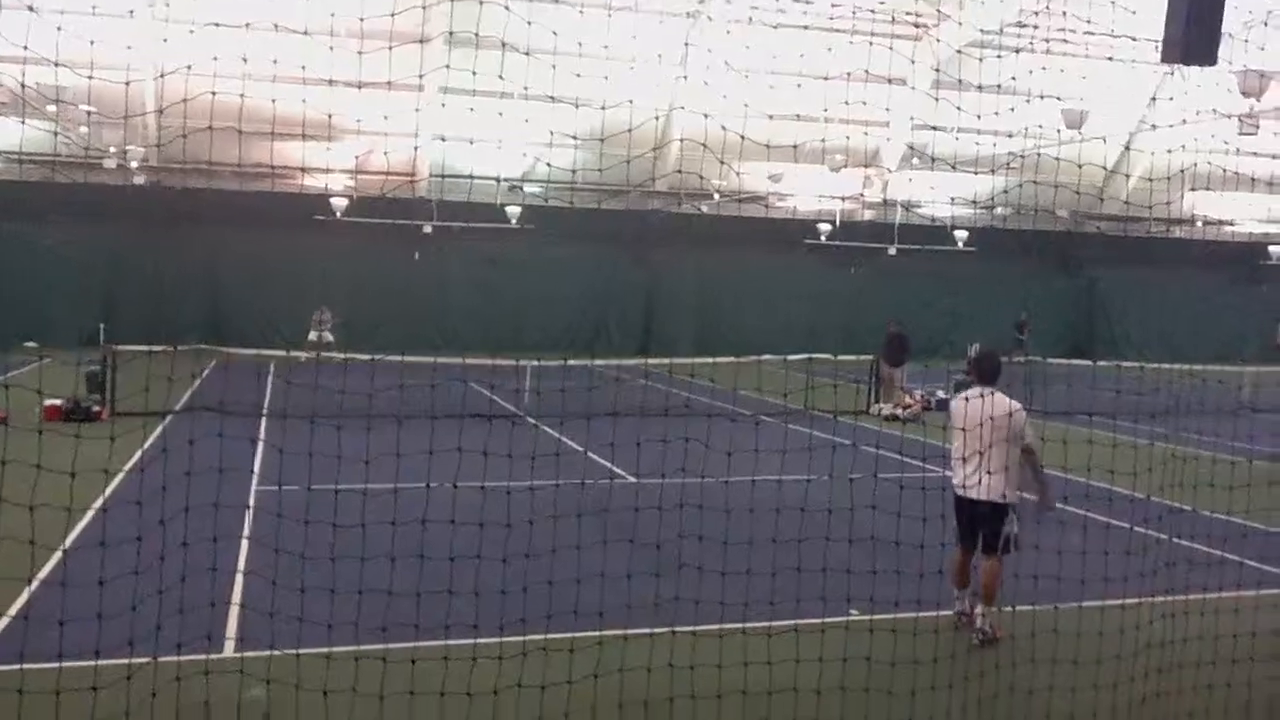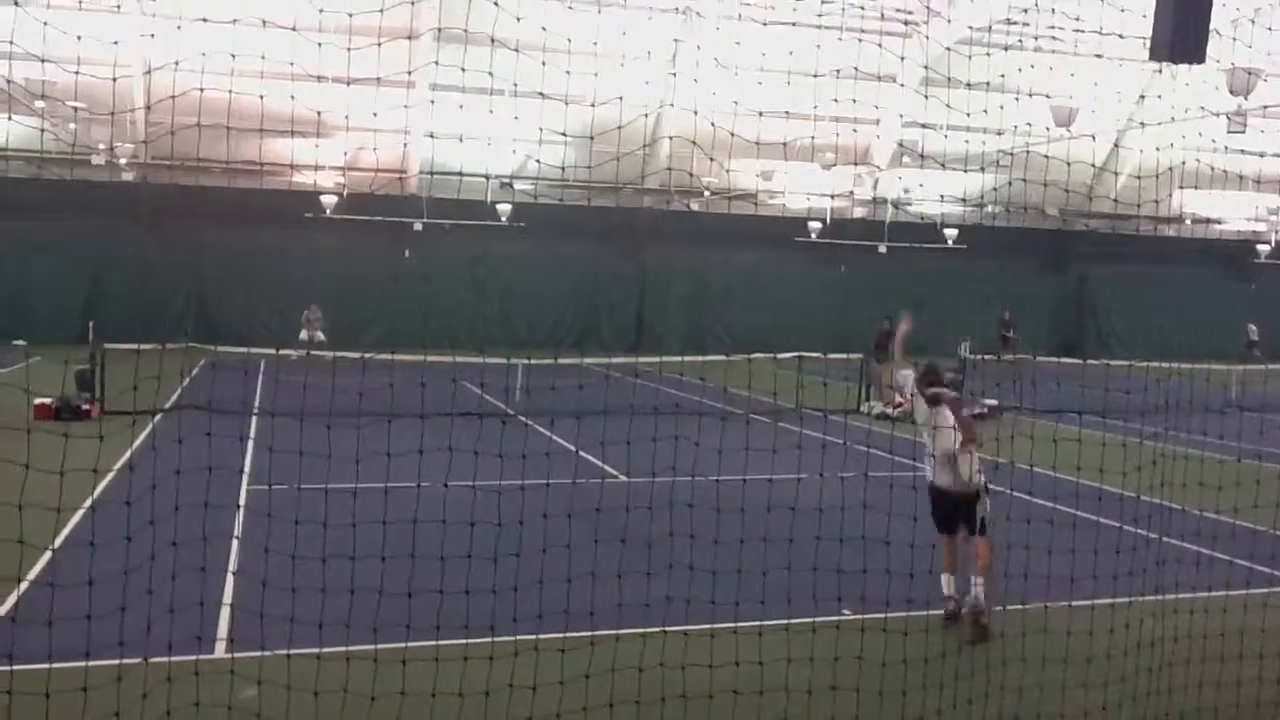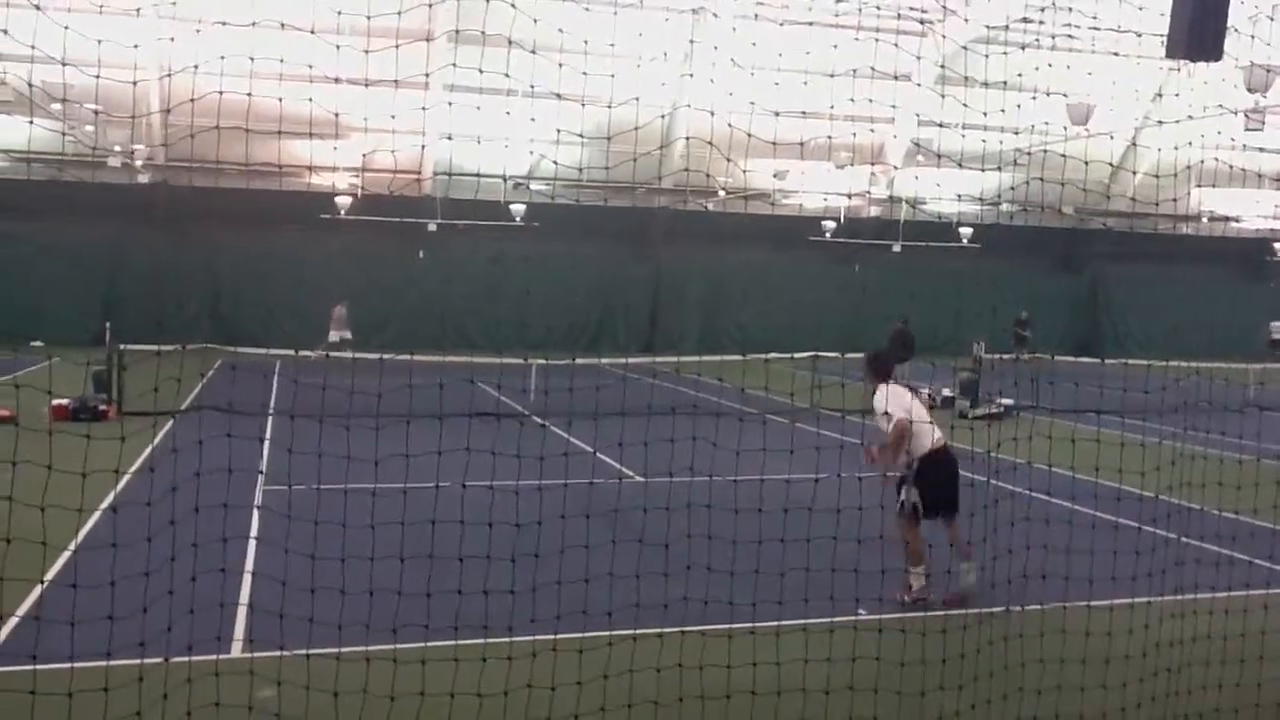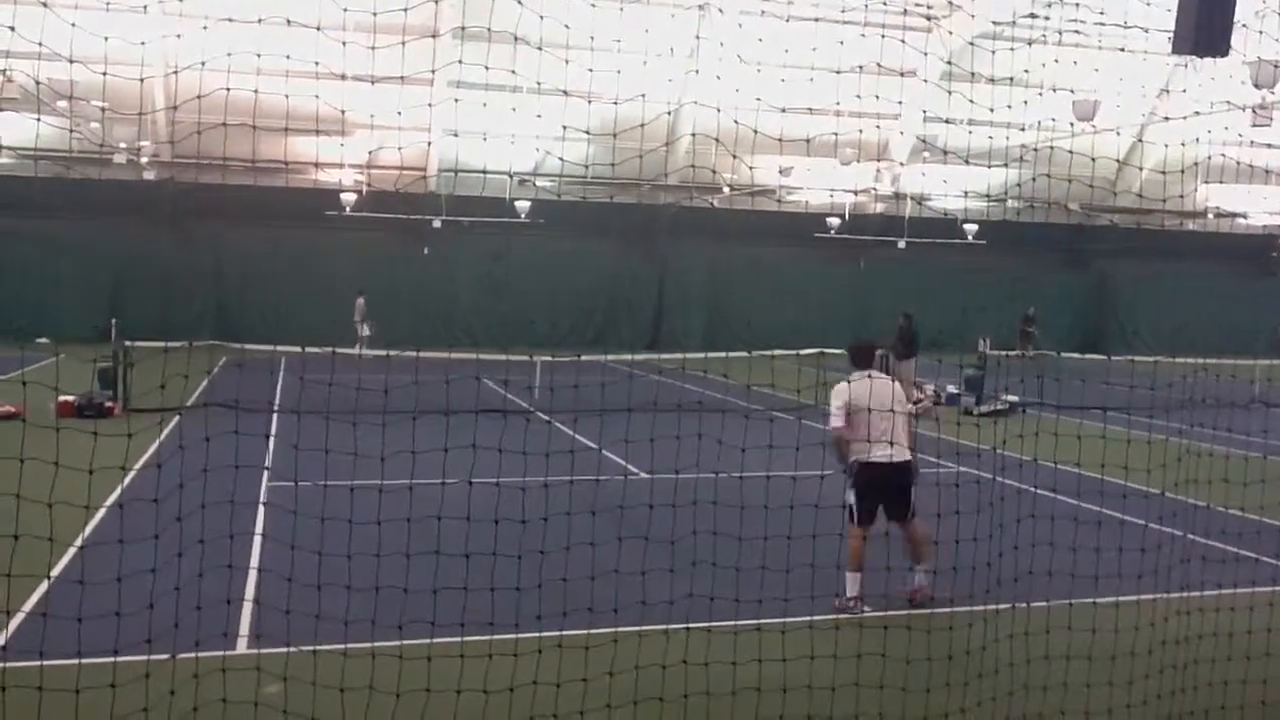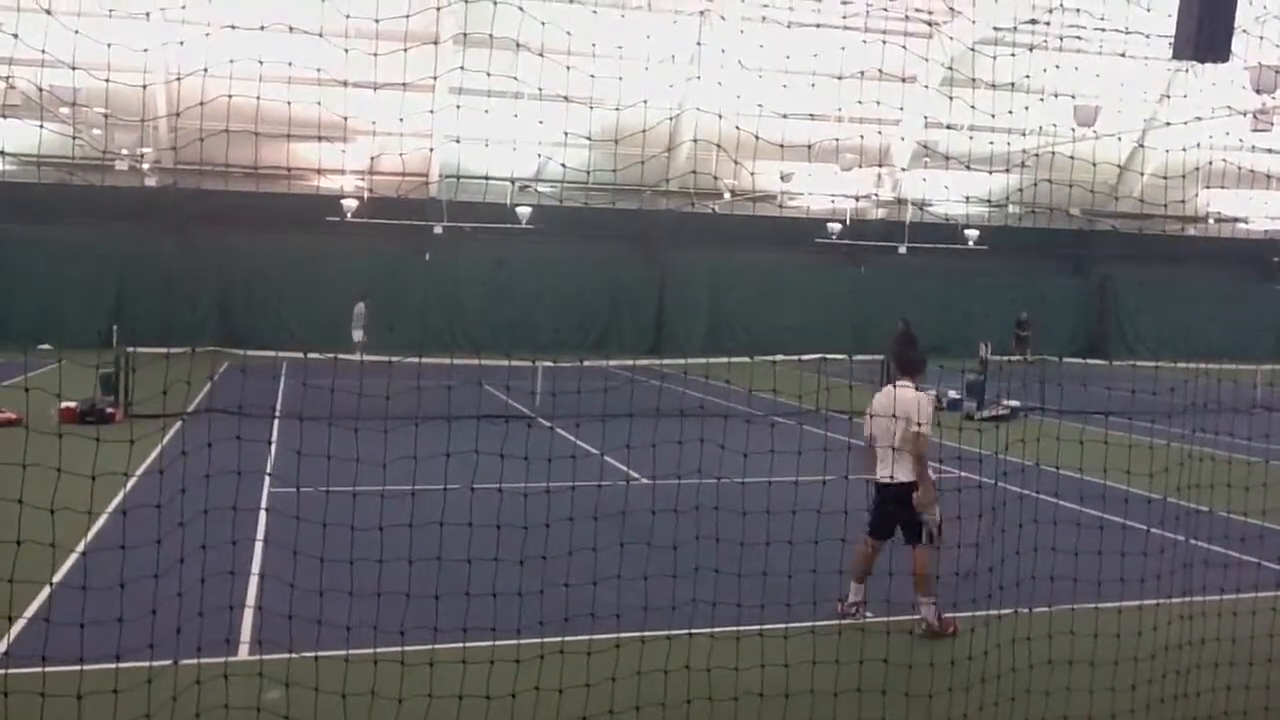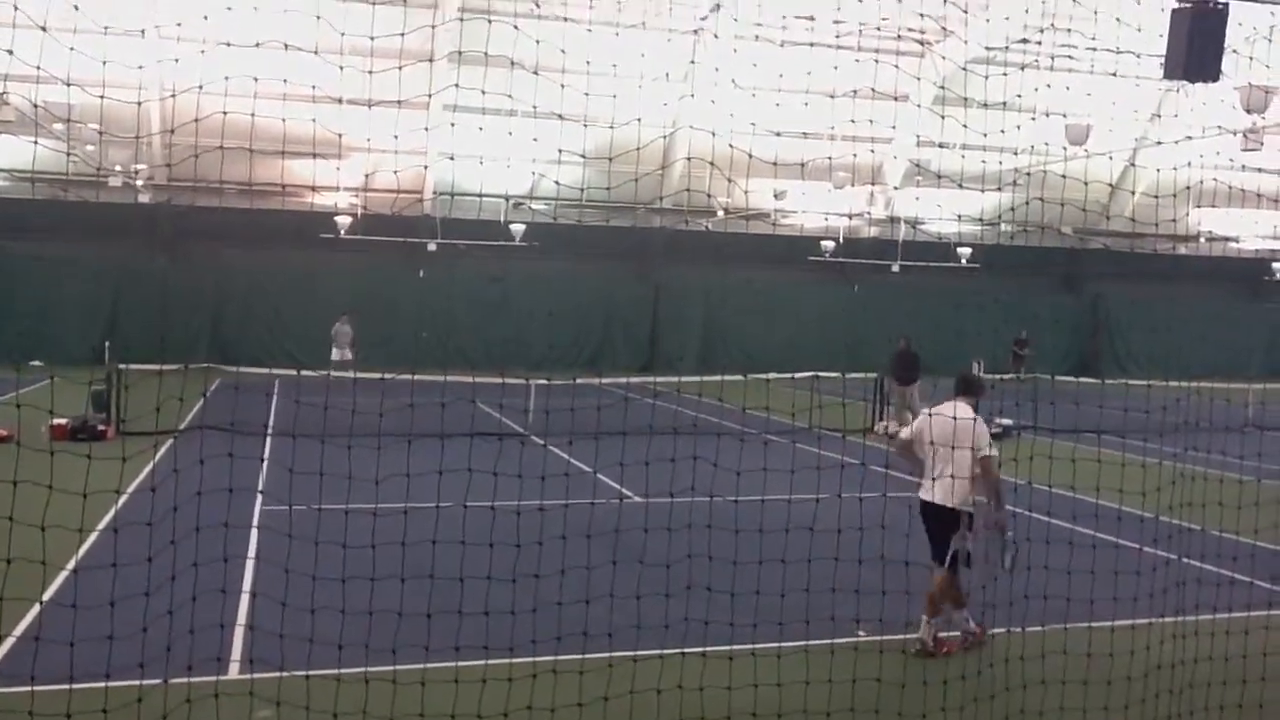
dt=0.7s
person 1, frame 1
left shoulder: (957, 403)
right shoulder: (1012, 409)
right elbow: (1029, 454)
right wrist: (1043, 489)
left hip: (963, 490)
right hip: (997, 494)
left knee: (964, 550)
right knee: (992, 557)
left ankle: (962, 608)
right ankle: (983, 624)
person 1, frame 2
left shoulder: (919, 394)
right shoulder: (951, 422)
left elbow: (899, 365)
right elbow: (966, 451)
left wrist: (901, 333)
right wrist: (961, 413)
left hip: (938, 485)
right hip: (967, 487)
left knee: (948, 539)
right knee: (981, 543)
left ankle: (950, 599)
right ankle: (977, 601)
person 1, frame 3
left shoulder: (882, 397)
right shoulder: (900, 391)
left elbow: (902, 424)
left wrist: (892, 456)
right wrist: (882, 452)
left hip: (925, 461)
right hip: (945, 455)
left knee: (909, 525)
right knee: (950, 519)
left ankle: (918, 588)
right ankle: (967, 577)
person 1, frame 4
left shoulder: (842, 389)
right shoulder: (893, 384)
left elbow: (837, 434)
right elbow: (908, 420)
left wrist: (846, 464)
left hip: (865, 466)
right hip: (900, 464)
left knee: (859, 530)
right knee: (909, 524)
left ankle: (853, 597)
right ankle: (920, 585)
person 1, frame 5
left shoulder: (880, 397)
right shoulder: (920, 399)
left elbow: (870, 443)
right elbow: (918, 447)
right wrist: (924, 486)
left hip: (884, 481)
right hip: (910, 483)
left knee: (872, 542)
right knee: (923, 547)
left ankle: (853, 602)
right ankle: (929, 616)
person 1, frame 6
left shoulder: (929, 415)
right shoulder: (976, 423)
left elbow: (901, 444)
right elbow: (989, 472)
right wrist: (998, 509)
left hip: (929, 501)
right hip: (956, 505)
left knee: (948, 567)
right knee: (945, 571)
left ankle: (969, 627)
right ankle: (926, 638)
